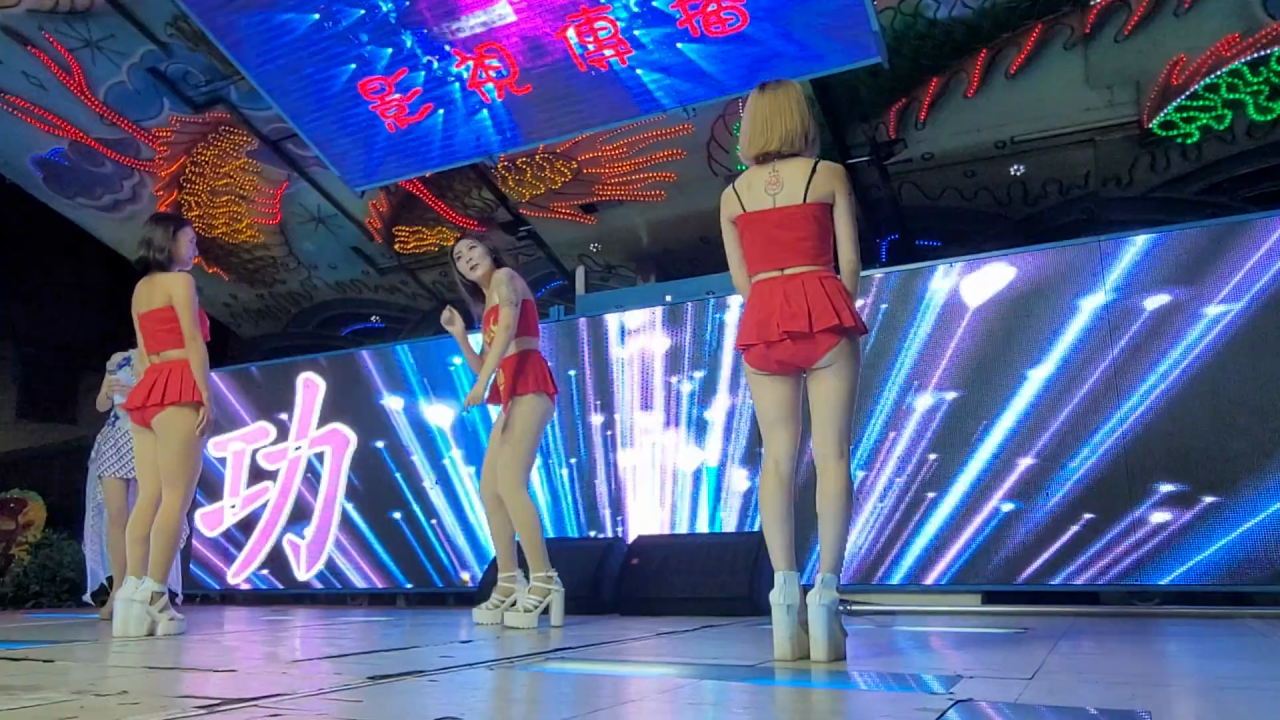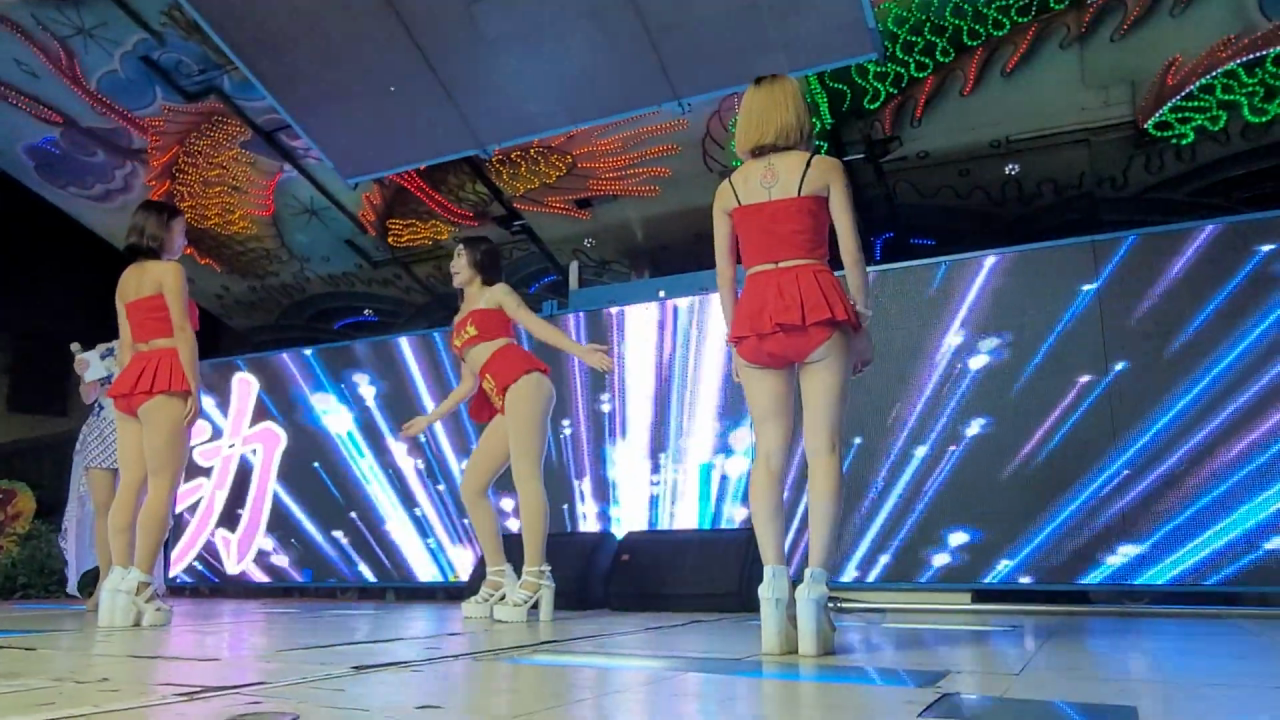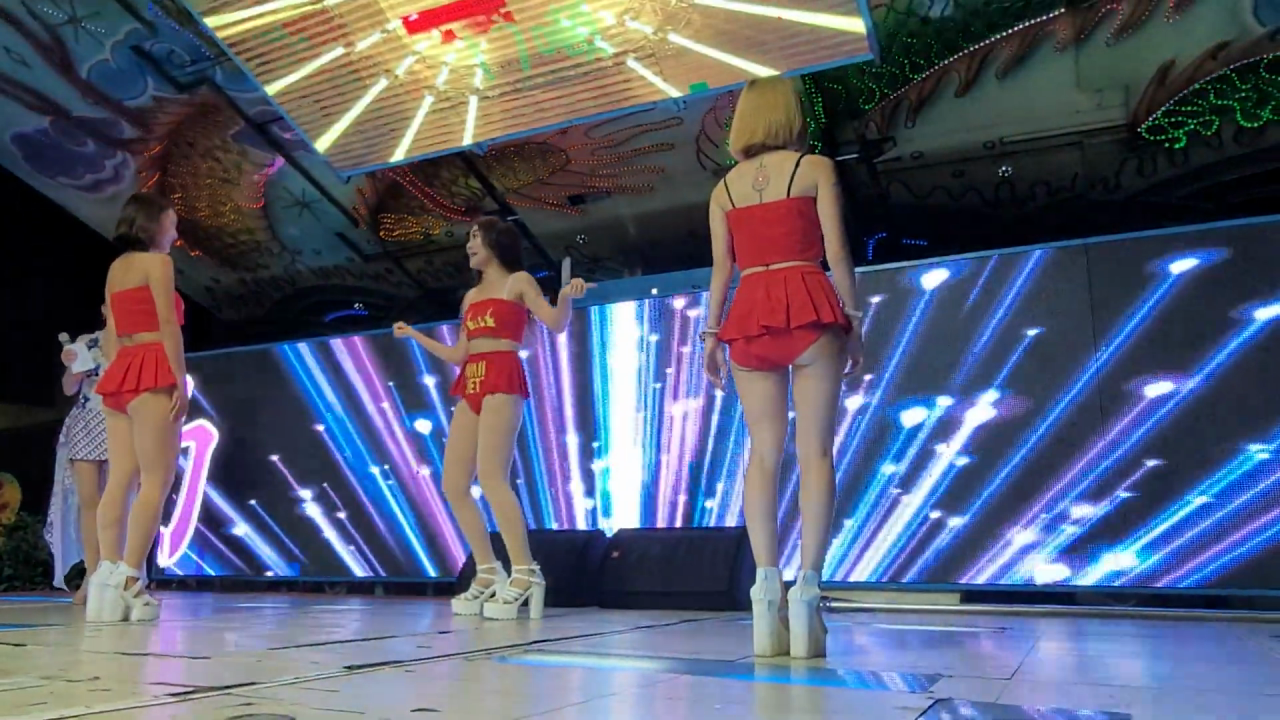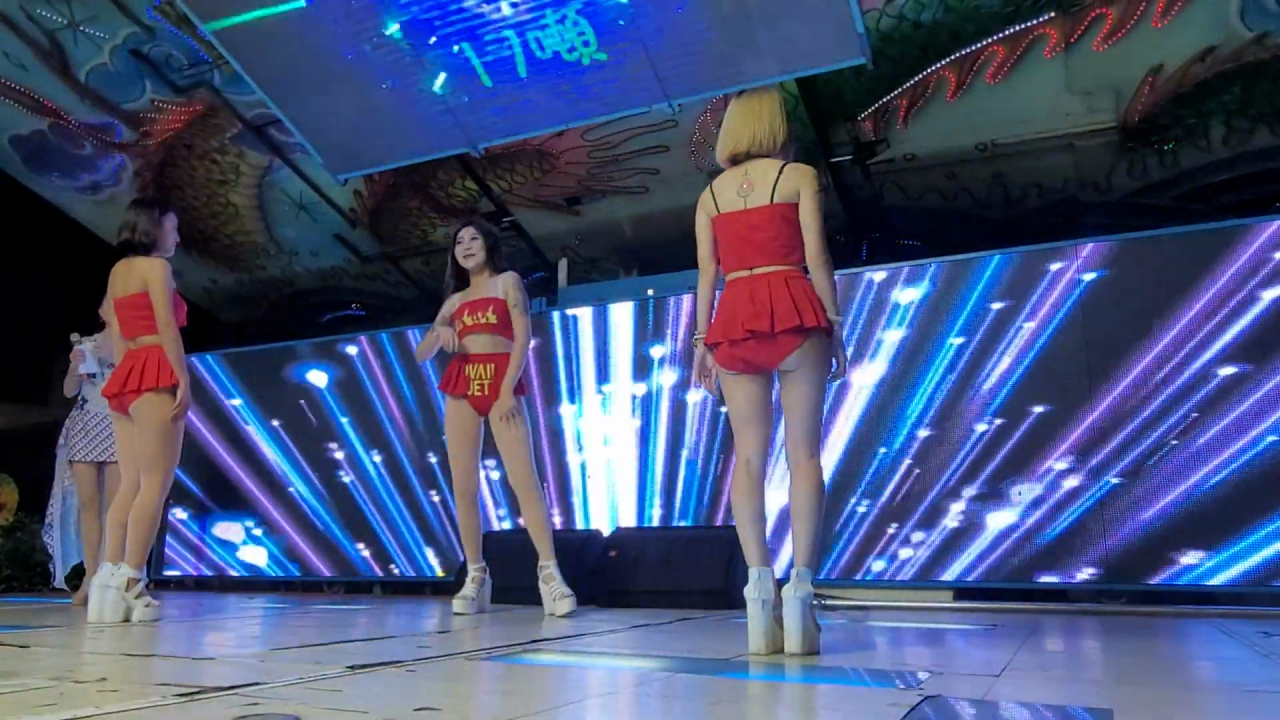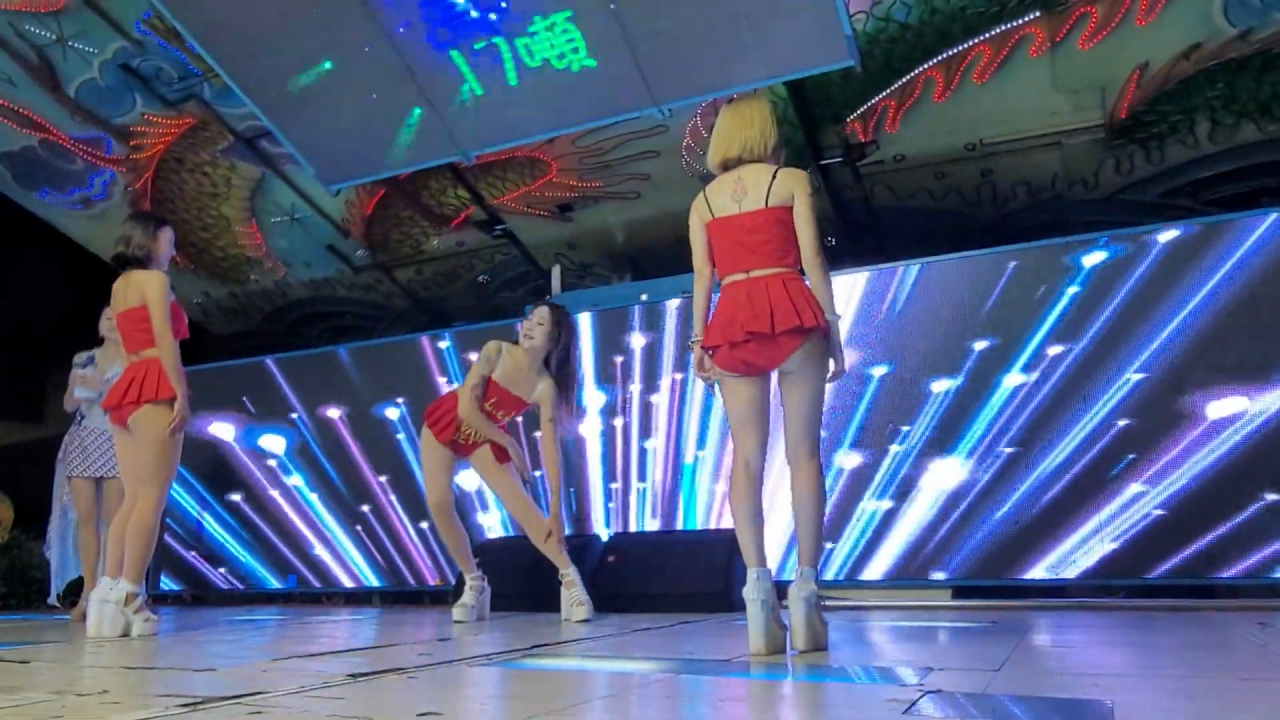
dt=0.7s
person 1, frame 1
left shoulder: (732, 193)
right shoulder: (829, 174)
left elbow: (741, 277)
right elbow: (849, 259)
left hip: (763, 322)
right hip: (822, 313)
left knee: (778, 458)
right knee: (832, 454)
left ankle: (785, 595)
right ankle: (825, 592)
person 1, frame 2
left shoulder: (728, 188)
right shoulder: (825, 168)
left elbow: (724, 272)
right elbow: (852, 252)
left wrist: (735, 333)
right wrist: (861, 322)
left hip: (755, 314)
right hip: (816, 308)
left knee: (768, 452)
right knee: (822, 448)
left ankle: (774, 587)
right ankle: (815, 585)
person 1, frame 3
left shoulder: (724, 186)
right shoulder: (817, 168)
left elbow: (721, 267)
right elbow: (837, 252)
left wrist: (711, 334)
right wrist: (852, 319)
left hip: (749, 316)
right hip: (808, 310)
left knee: (763, 454)
right knee: (814, 452)
left ankle: (767, 592)
right ankle: (806, 589)
person 1, frame 4
left shoulder: (711, 193)
right shoulder: (799, 176)
left elbow: (707, 273)
right elbow: (816, 258)
left wrist: (702, 340)
right wrist: (835, 326)
left hip: (734, 320)
right hip: (791, 313)
left knee: (749, 457)
right knee: (802, 453)
left ankle: (760, 589)
right ankle: (799, 583)
person 1, frame 5
left shoulder: (703, 199)
right shoulder: (792, 180)
left elbow: (702, 276)
right elbow: (812, 259)
left wrist: (699, 341)
right wrist: (831, 327)
left hip: (732, 322)
right hip: (790, 314)
left knee: (747, 457)
right knee: (803, 454)
left ankle: (758, 590)
right ankle: (804, 587)
person 2, frame 1
left shoulder: (140, 288)
right shoulder: (179, 280)
left elbow: (143, 352)
right elbow: (193, 341)
left wrist: (144, 394)
right wrist: (206, 395)
left hip: (147, 393)
right hip: (176, 391)
left knee: (149, 496)
right knee: (176, 496)
left ankle: (134, 593)
right ankle: (151, 596)
person 2, frame 2
left shoulder: (126, 277)
right shoulder: (170, 269)
left elbow: (125, 341)
right elbow: (183, 331)
left wrist: (131, 385)
right wrist: (194, 387)
left hip: (131, 382)
right hip: (164, 379)
left knee: (131, 485)
right knee: (162, 485)
left ankle: (120, 583)
right ankle: (138, 587)
person 2, frame 3
left shoulder: (116, 267)
right shoulder: (157, 261)
left elbow: (112, 332)
right elbow: (168, 325)
left wrist: (118, 373)
right wrist: (180, 380)
left hip: (119, 376)
right hip: (151, 373)
left knee: (120, 480)
right knee: (156, 481)
left ankle: (108, 578)
right ankle: (127, 581)
person 2, frame 4
left shoulder: (118, 270)
right shoulder: (156, 266)
left elbow: (117, 333)
right elbow: (167, 326)
left wrist: (126, 372)
right wrist: (184, 380)
left hip: (126, 379)
right hip: (155, 376)
left knee: (131, 484)
right knee: (155, 483)
left ankle: (110, 578)
right ankle: (128, 583)
person 2, frame 5
left shoulder: (121, 285)
right shoulder: (154, 279)
right elbow: (164, 339)
right wrist: (181, 393)
left hip: (128, 390)
right hip: (154, 389)
left knee: (133, 498)
right knee: (152, 496)
left ankle: (109, 594)
right ankle: (127, 599)
person 3, frame 1
left shoulder: (507, 278)
right shoulder: (485, 305)
left elbow: (509, 328)
right elbow: (480, 365)
left wrist: (483, 381)
right wrist: (459, 333)
left hip: (529, 386)
right hip: (515, 395)
left knee: (511, 486)
right knee: (489, 491)
left ankle: (544, 582)
right ankle: (509, 584)
person 3, frame 2
left shoulder: (498, 293)
right shoulder: (459, 320)
left elbow: (537, 326)
right elbow: (469, 383)
left wrist: (579, 351)
right wrist: (431, 415)
left hip: (524, 381)
right hip: (502, 404)
left knee: (525, 475)
right knee: (471, 487)
left ankle: (535, 577)
right ankle: (500, 577)
person 3, frame 3
left shoulder: (519, 281)
right shoulder: (471, 296)
left elbow: (555, 324)
left wrist: (566, 297)
right wrist: (414, 335)
left hip: (502, 383)
right hip: (470, 390)
left knee: (491, 477)
right knee: (453, 486)
left ankle: (524, 574)
right ankle: (489, 574)
person 3, frame 4
left shoulder: (508, 281)
right shoulder: (455, 299)
left elbow: (522, 337)
right elbow: (421, 350)
left wrist: (508, 390)
right wrist: (440, 336)
left hip: (503, 385)
right hip: (460, 386)
left knee: (523, 477)
right knee: (463, 483)
left ankle: (548, 570)
right ankle: (475, 574)
person 3, frame 5
left shoulder: (545, 386)
right shoulder: (495, 351)
left elbow: (550, 450)
right elbow: (466, 407)
left wrist: (556, 512)
right wrist: (510, 443)
left hip: (485, 437)
right hip: (445, 423)
left knee: (522, 506)
right knee: (439, 503)
left ankle: (570, 578)
right ankle: (474, 583)
person 4, frame 1
right shoulder: (117, 359)
right elbow: (101, 405)
right wrist: (108, 391)
right hip: (114, 442)
right knee: (115, 516)
right ankle: (118, 589)
person 4, frame 2
right shoulder: (101, 351)
right elbow: (88, 397)
right wrist: (84, 376)
right hip: (100, 432)
right knee: (101, 507)
right ankle: (104, 581)
person 4, frame 3
right shoulder: (84, 342)
right elbow: (69, 388)
right wrist: (70, 366)
right hip: (85, 427)
right knee: (87, 500)
right ankle: (91, 574)
person 4, frame 4
right shoulder: (85, 343)
right elbow: (69, 390)
left wrist: (112, 358)
right wrist: (75, 365)
right hip: (84, 427)
left knee: (115, 502)
right knee: (86, 502)
right ankle: (90, 575)
person 4, frame 5
right shoulder: (82, 359)
right elbow: (69, 405)
left wrist: (103, 387)
right wrist: (75, 385)
left hip: (116, 441)
right hip: (82, 442)
left knee: (113, 517)
right knee: (84, 516)
right ankle: (88, 591)
